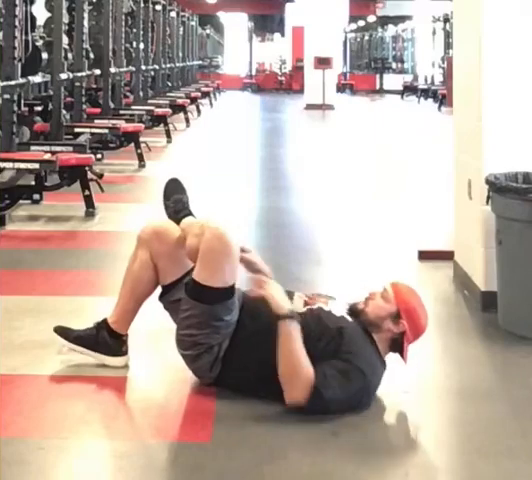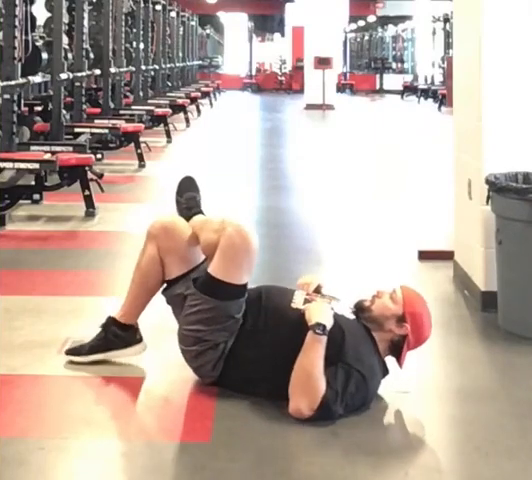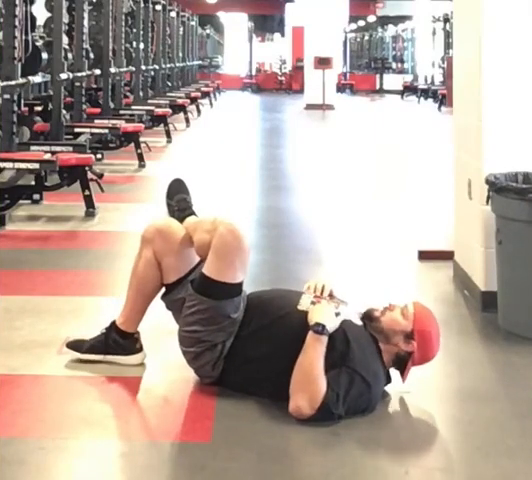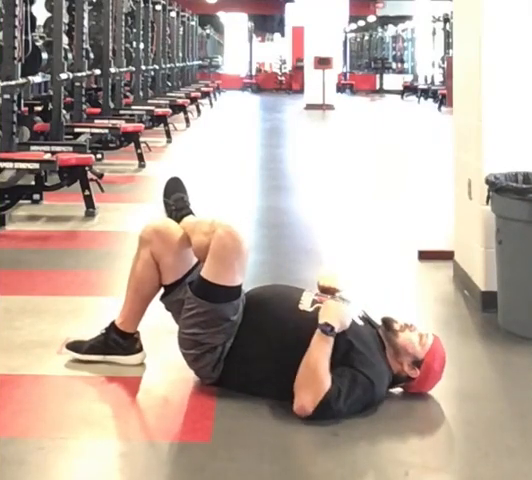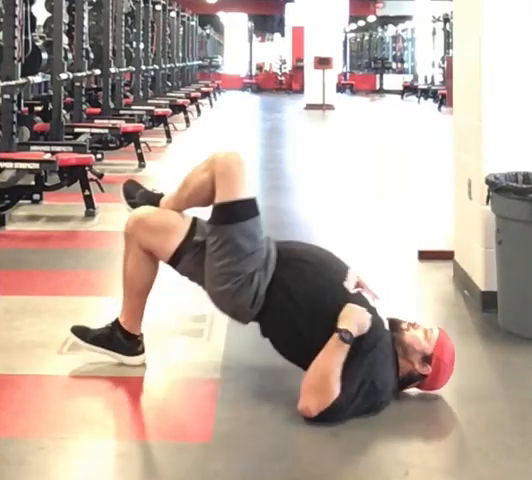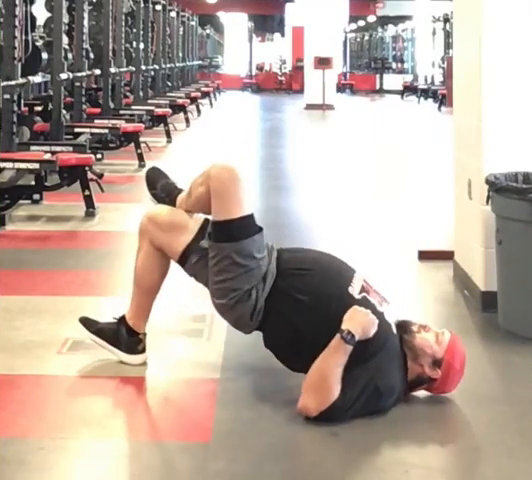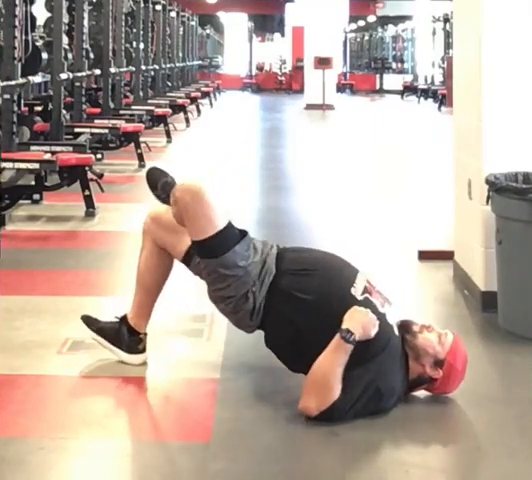
dt=0.7s
person 1, frame 1
left shoulder: (361, 371)
right shoulder: (352, 331)
left elbow: (297, 393)
left wrist: (284, 313)
right wrist: (266, 277)
left hip: (214, 351)
right hip: (236, 320)
left knee: (215, 239)
right knee: (154, 237)
left ankle: (187, 223)
right ankle: (111, 337)
person 1, frame 2
left shoulder: (362, 370)
right shoulder: (356, 331)
left elbow: (302, 406)
left wrist: (319, 328)
right wrist: (312, 295)
left hip: (213, 348)
right hip: (236, 320)
left knee: (235, 235)
right knee: (163, 231)
left ankle: (195, 220)
right ankle: (121, 331)
person 1, frame 3
left shoulder: (365, 376)
right shoulder: (362, 331)
left elbow: (303, 405)
left wrist: (319, 329)
right wrist: (319, 294)
left hip: (215, 350)
right hip: (237, 320)
left knee: (227, 235)
right knee: (158, 235)
left ankle: (188, 221)
right ankle: (122, 338)
person 1, frame 4
left shoulder: (370, 376)
right shoulder: (367, 328)
left elbow: (307, 403)
left wrist: (328, 328)
right wrist: (328, 297)
left hip: (216, 349)
right hip: (233, 320)
left knee: (227, 239)
right knee: (156, 234)
left ankle: (186, 219)
right ankle: (121, 339)
person 1, frame 5
left shoulder: (377, 376)
right shoulder: (380, 334)
left elbow: (312, 405)
left wrist: (345, 334)
left hip: (248, 280)
right hip: (267, 263)
left knee: (228, 164)
right knee: (140, 224)
left ankle: (163, 203)
person 1, frame 6
left shoulder: (385, 378)
right shoulder: (388, 331)
left elbow: (312, 405)
left wrist: (349, 336)
left hip: (251, 292)
right hip: (271, 270)
left knee: (222, 176)
right knee: (154, 224)
left ankle: (181, 202)
right ankle: (131, 335)
person 1, frame 7
left shoulder: (384, 376)
right shoulder: (388, 332)
left elbow: (313, 405)
left wrist: (348, 336)
left hip: (252, 293)
right hip: (270, 264)
left knee: (190, 195)
right knee: (157, 224)
right ankle: (132, 333)
